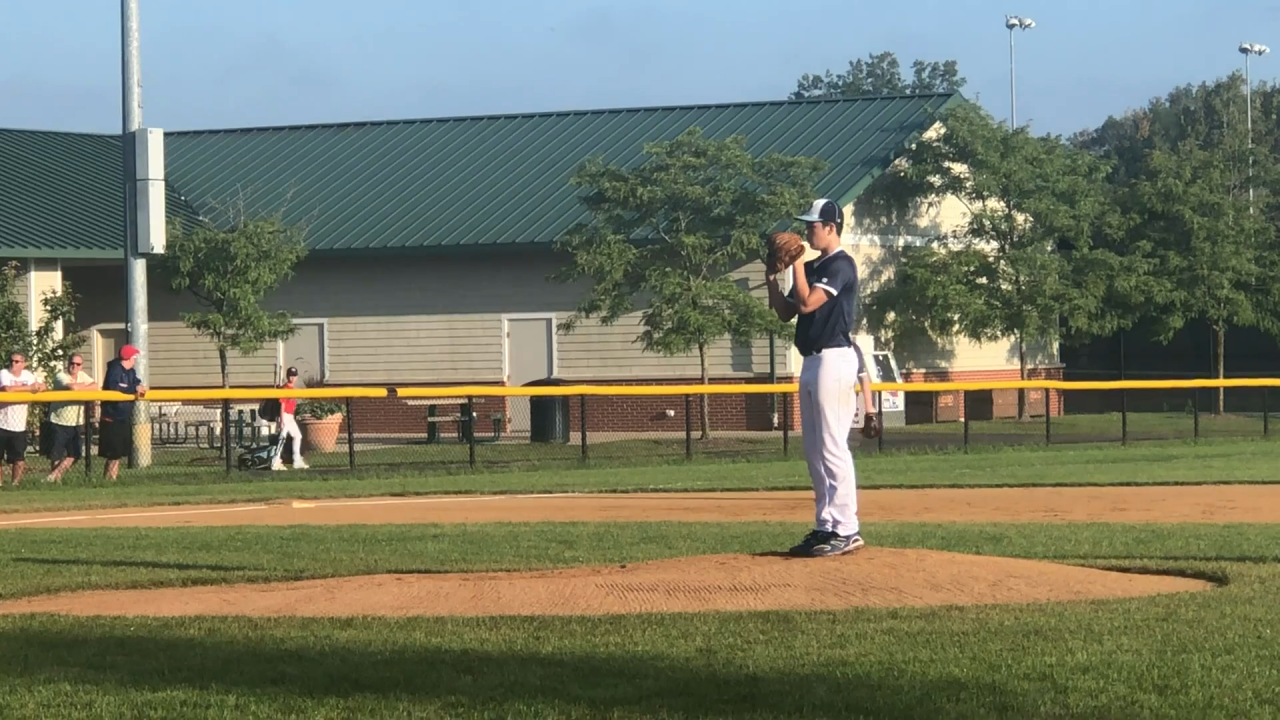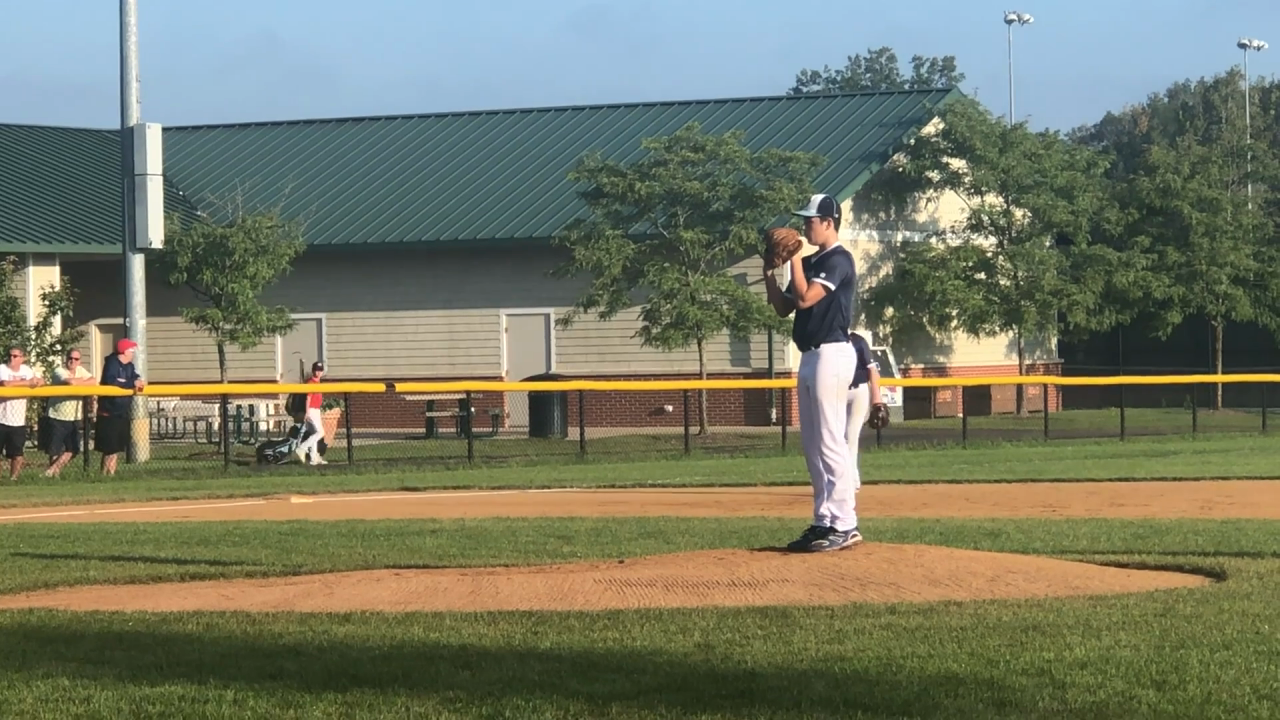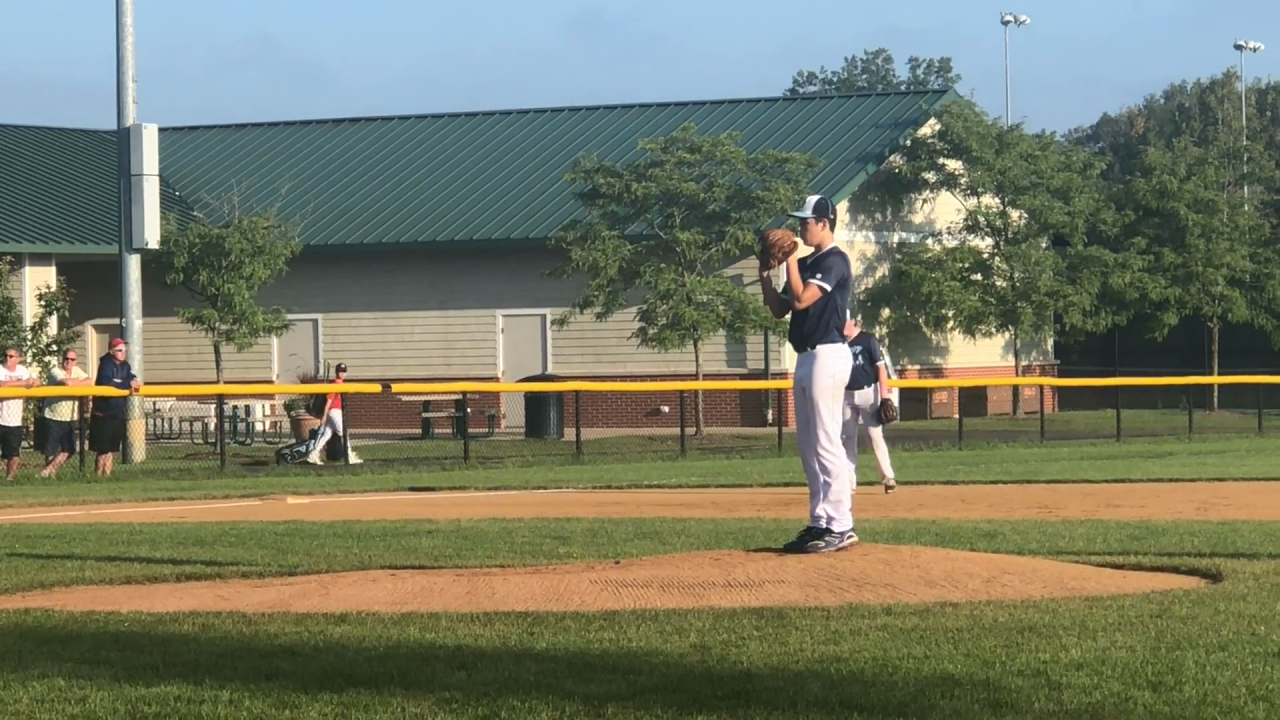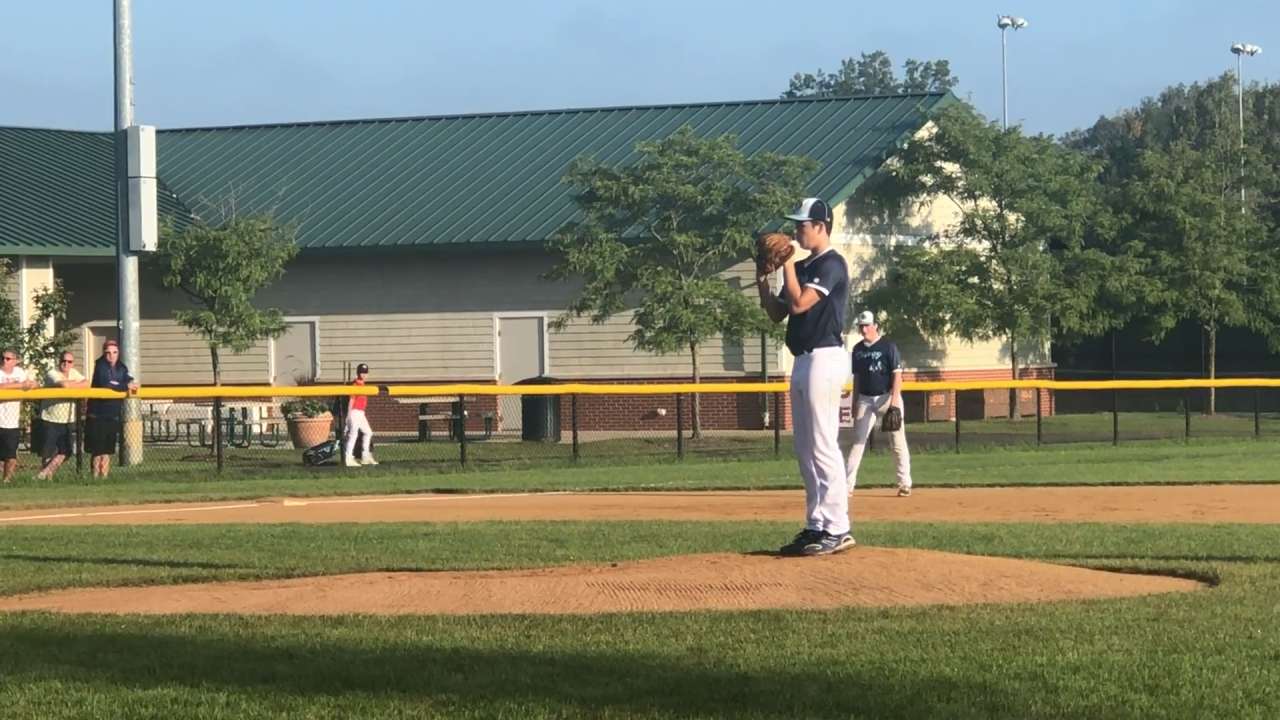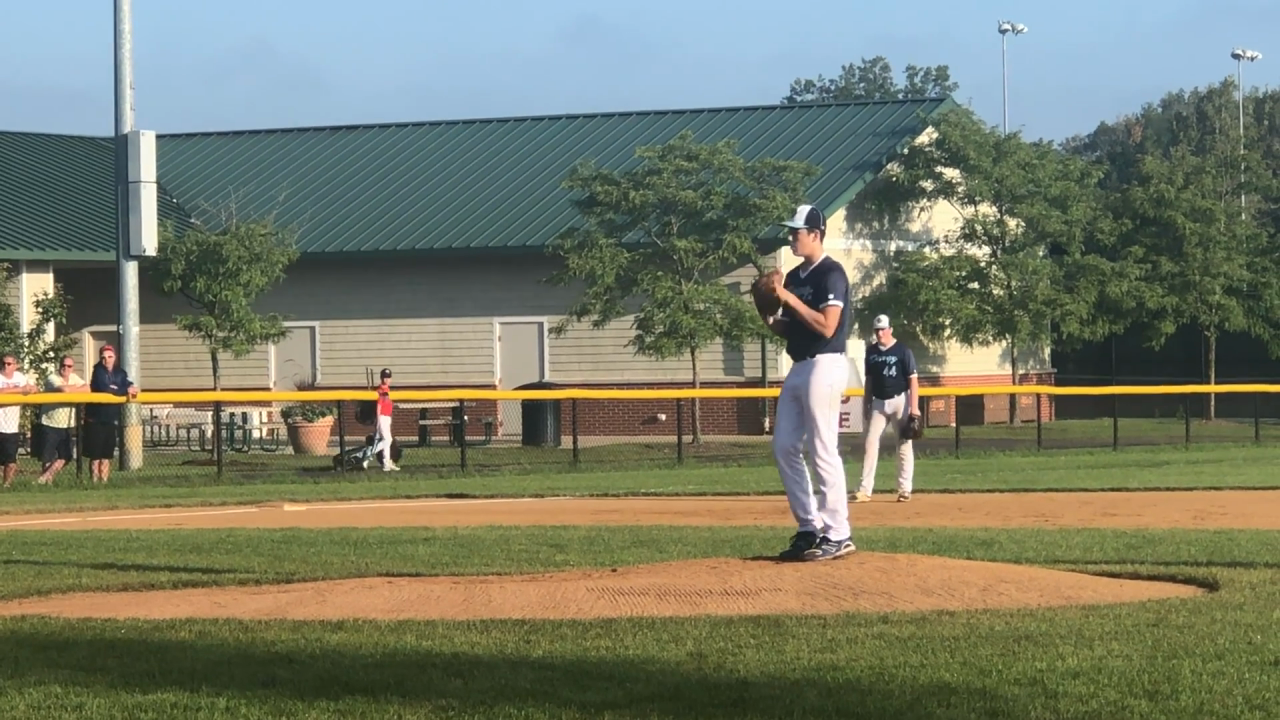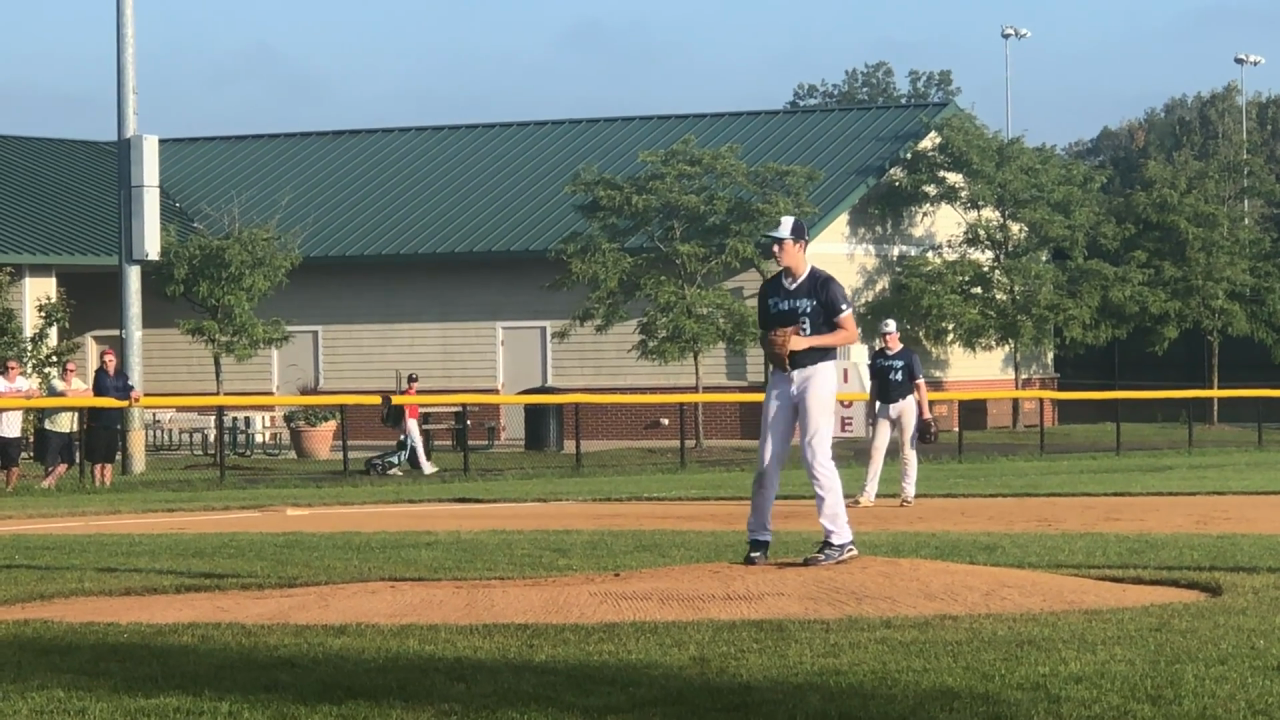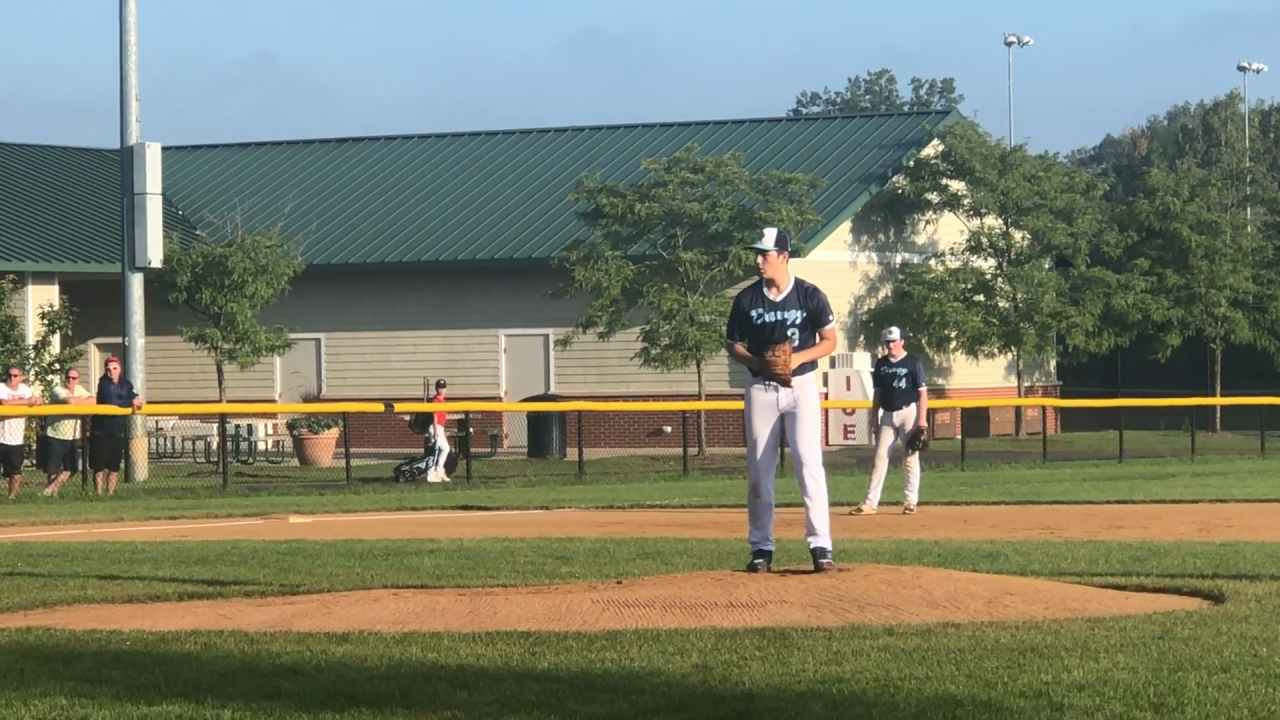
dt=0.3s
person 1, frame 1
left shoulder: (840, 264)
right shoulder: (812, 267)
left elbow: (807, 303)
right elbow: (785, 312)
left wrist: (796, 263)
right wrist: (772, 275)
left hip: (832, 360)
right hip: (811, 361)
left knee: (832, 446)
right knee: (814, 449)
left ankle: (846, 530)
right ankle: (825, 526)
person 1, frame 2
left shoulder: (838, 259)
right shoulder: (810, 262)
left elbow: (804, 298)
right elbow: (783, 307)
left wrist: (794, 258)
right wrist: (769, 270)
left hip: (830, 356)
right hip: (810, 357)
left knee: (830, 442)
right knee: (812, 444)
left ankle: (845, 525)
right ankle: (824, 521)
person 1, frame 3
left shoulder: (834, 260)
right shoulder: (806, 263)
left elbow: (801, 299)
right elbow: (779, 308)
left wrist: (790, 258)
right wrist: (765, 271)
left hip: (827, 356)
right hip: (806, 358)
left knee: (826, 443)
right knee: (808, 446)
left ankle: (841, 526)
right ankle: (820, 522)
person 1, frame 4
left shoulder: (831, 264)
right shoulder: (803, 266)
left elbow: (799, 304)
right elbow: (777, 313)
left wrist: (787, 264)
right wrist: (763, 276)
left hip: (823, 360)
right hip: (803, 362)
left knee: (823, 447)
right knee: (805, 449)
left ankle: (837, 529)
right ankle: (817, 526)
person 1, frame 5
left shoulder: (830, 273)
right shoulder: (794, 276)
left elbow: (828, 327)
left wrist: (789, 299)
right wrist: (769, 316)
left hip: (824, 367)
right hip: (797, 368)
left knee: (822, 452)
right knee: (785, 450)
left ankle: (838, 536)
right ankle: (810, 528)
person 1, frame 6
left shoulder: (824, 285)
right shoulder: (769, 288)
left elbow: (850, 333)
left wrist: (806, 341)
right wrist: (770, 345)
left hip: (815, 376)
right hip: (780, 378)
left knee: (817, 458)
right knee: (768, 459)
left ankle: (840, 540)
right ankle: (760, 538)
person 1, frame 7
left shoulder: (810, 295)
right shoulder: (746, 299)
left elbow: (829, 341)
right elbow: (734, 346)
left wrist: (797, 358)
right wrist: (757, 361)
left hip: (801, 386)
right hip: (761, 389)
left knee: (808, 461)
right knee: (760, 470)
left ankle: (819, 544)
right ankle: (762, 547)
